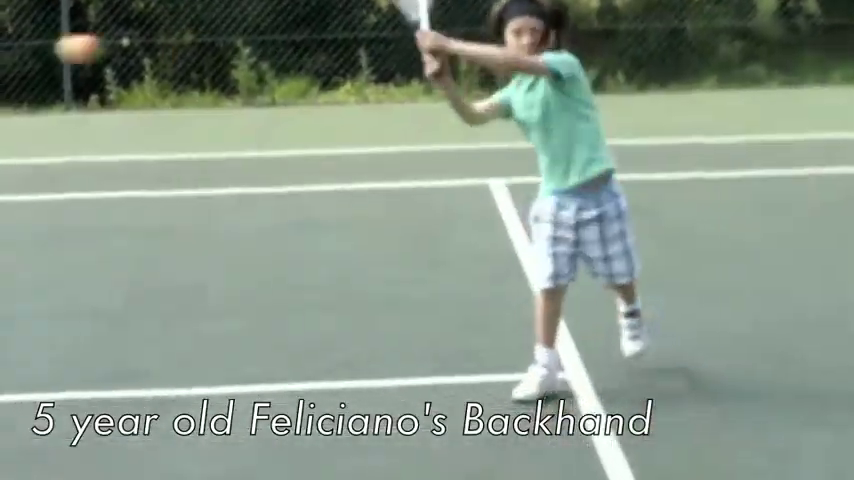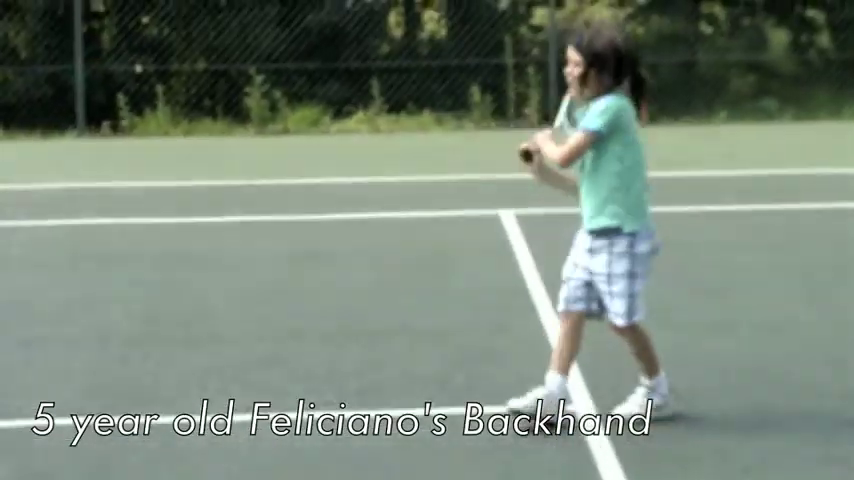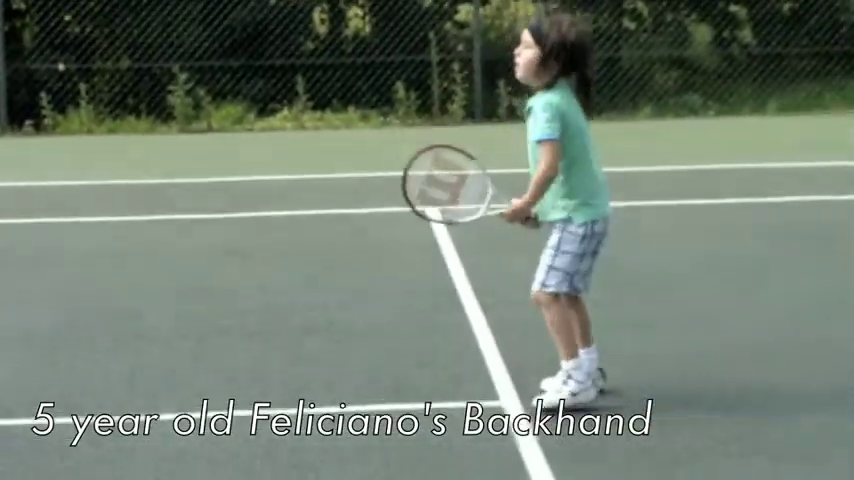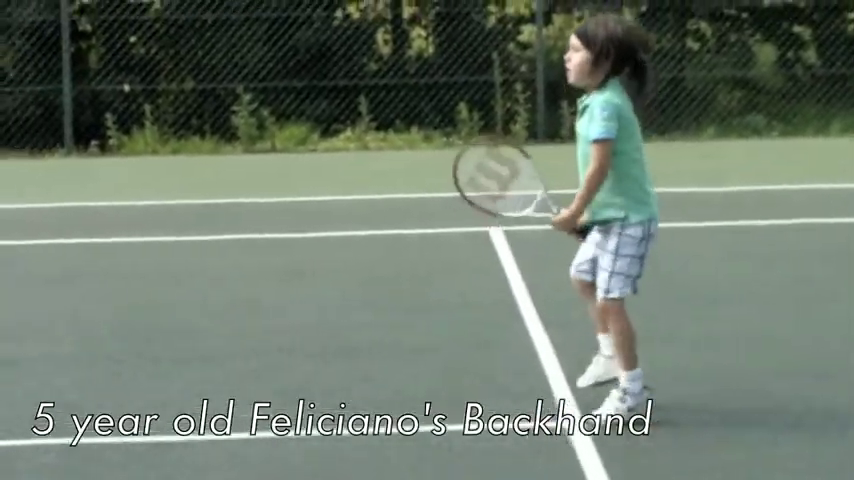
dt=0.5s
person 1, frame 1
left shoulder: (564, 64)
right shoulder: (515, 92)
left elbow: (516, 62)
right elbow: (471, 115)
left wrist: (450, 44)
right wrist: (440, 78)
left hip: (597, 193)
right hip: (556, 201)
left knee: (619, 277)
right knee: (549, 286)
left ankle: (630, 311)
right ankle: (546, 367)
person 1, frame 2
left shoulder: (610, 108)
right shoulder: (597, 111)
left elbow: (565, 158)
right elbow: (579, 182)
left wrist: (544, 143)
right wrist: (540, 156)
left hip: (620, 236)
right hip: (593, 233)
left knee: (624, 321)
right knee: (570, 312)
left ankle: (656, 391)
right ankle: (552, 393)
person 1, frame 3
left shoulder: (547, 106)
right shoulder: (559, 97)
left elbow: (549, 167)
left wrist: (525, 204)
right wrist: (535, 204)
left hip: (576, 217)
right hip: (582, 212)
left knee: (547, 293)
right knee: (568, 294)
left ankle: (577, 377)
right ankle: (587, 369)
person 1, frame 4
left shoulder: (608, 103)
right shoulder: (601, 99)
left elbow: (599, 166)
right elbow: (605, 163)
left wrist: (576, 210)
right wrist: (585, 209)
left hip: (628, 219)
right hip: (608, 216)
left knee: (611, 300)
right knee: (585, 280)
left ankle: (631, 391)
right ankle: (610, 354)
